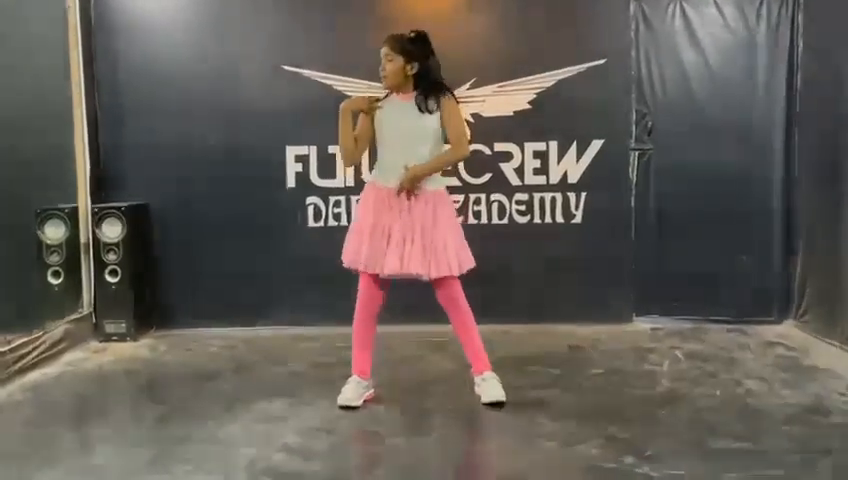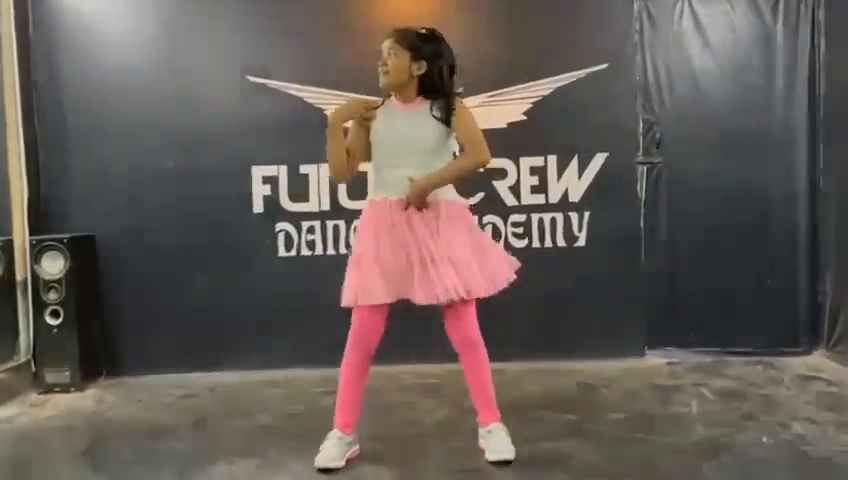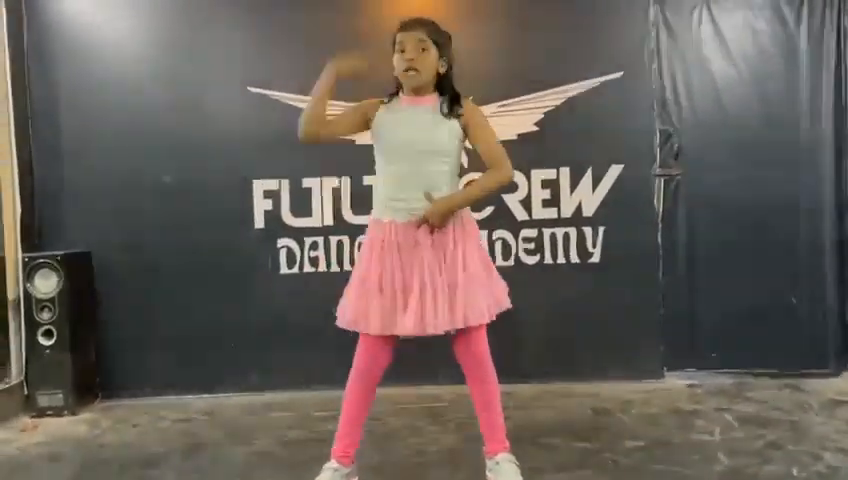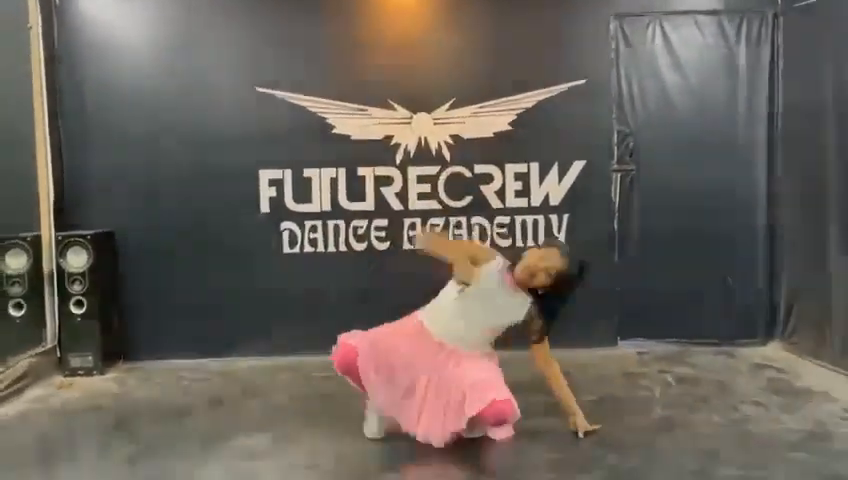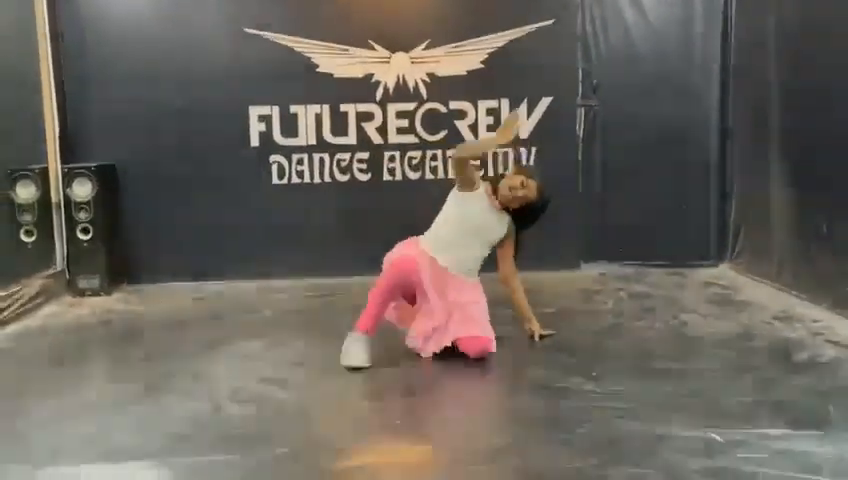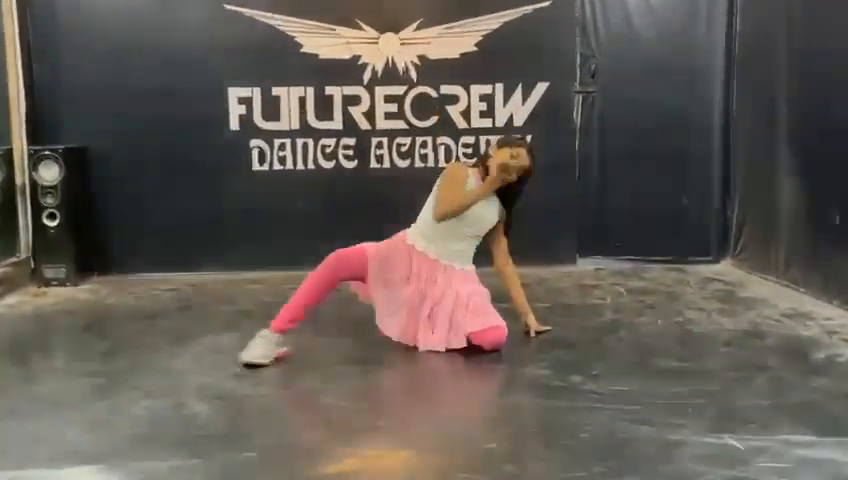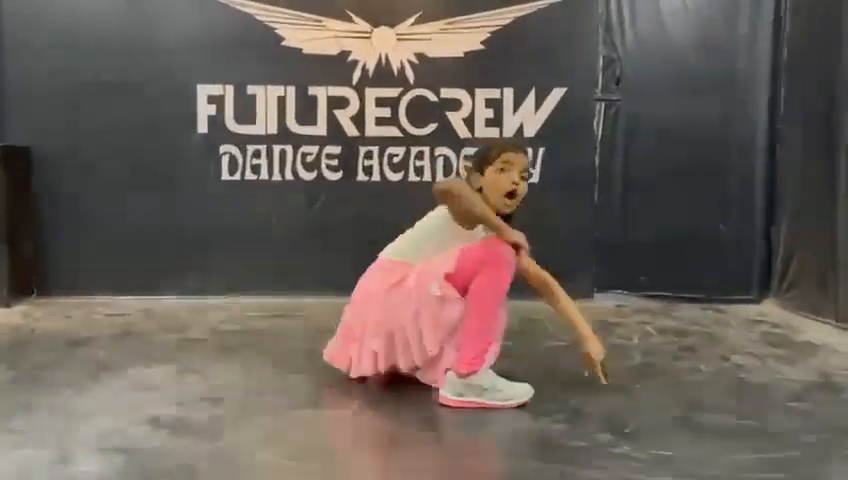
dt=0.7s
person 1, frame 1
left shoulder: (440, 101)
right shoulder: (375, 108)
left elbow: (460, 149)
right elbow: (350, 158)
left wrist: (418, 172)
right wrist: (347, 112)
left hip: (428, 205)
right hip: (381, 204)
left knee: (451, 295)
right knee: (368, 295)
left ankle: (483, 372)
right ankle: (360, 377)
person 1, frame 2
left shoulder: (449, 106)
right shoulder: (371, 113)
left elbow: (478, 155)
right elbow: (341, 172)
left wrist: (426, 184)
right wrist: (336, 123)
left hip: (441, 221)
right hip: (385, 224)
left knee: (464, 330)
right knee: (363, 333)
left ankle: (490, 424)
right ankle: (343, 433)
person 1, frame 3
left shoulder: (460, 110)
right shoulder: (377, 111)
left elbow: (502, 170)
right elbow: (309, 131)
left wrist: (452, 203)
right wrist: (331, 74)
left hip: (450, 238)
right hip: (389, 241)
left knee: (474, 353)
right knee: (370, 358)
person 1, frame 4
left shoulder: (532, 309)
right shoulder: (485, 259)
left elbow: (547, 364)
right elbow: (425, 240)
left wrist: (576, 415)
right wrist: (457, 261)
left hip: (466, 360)
right hip: (421, 337)
left knee: (503, 413)
right knee: (346, 355)
left ankle: (469, 418)
right ankle: (383, 407)
person 1, frame 5
left shoulder: (507, 226)
right shoulder: (471, 187)
left elbow: (508, 272)
left wrist: (530, 319)
left hip: (459, 284)
right hip: (419, 261)
left knee: (479, 348)
right knee: (403, 267)
right ankle: (360, 334)
person 1, frame 6
left shoulder: (499, 209)
right shoulder: (458, 173)
left elbow: (503, 263)
right elbow: (441, 212)
left wrist: (527, 315)
right wrist: (484, 189)
left hip: (454, 276)
right hip: (411, 254)
left knee: (495, 337)
right knee: (342, 261)
left ankle: (439, 321)
right ankle: (274, 335)
person 1, frame 7
left shoulder: (496, 236)
right shoulder: (465, 209)
left elbow: (545, 285)
right elbow: (447, 187)
right wrist: (503, 230)
left hip: (419, 295)
right hip: (391, 291)
right knee: (494, 256)
right ankle: (466, 377)
